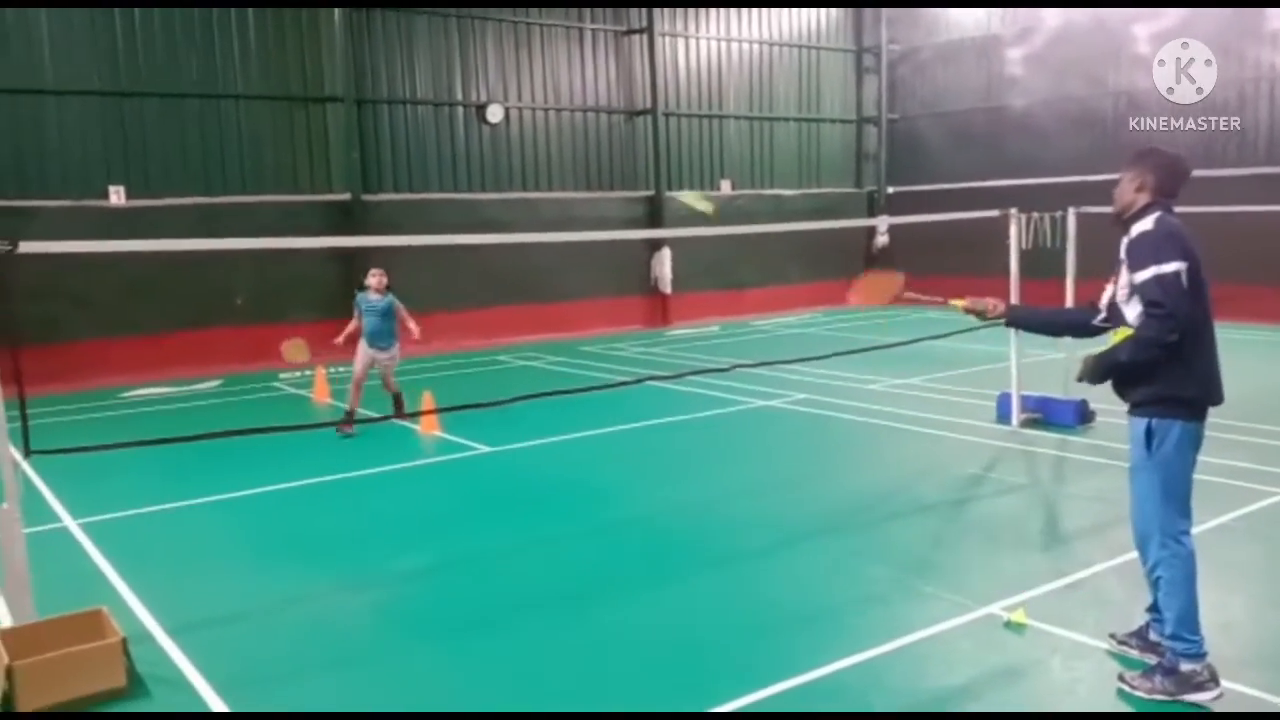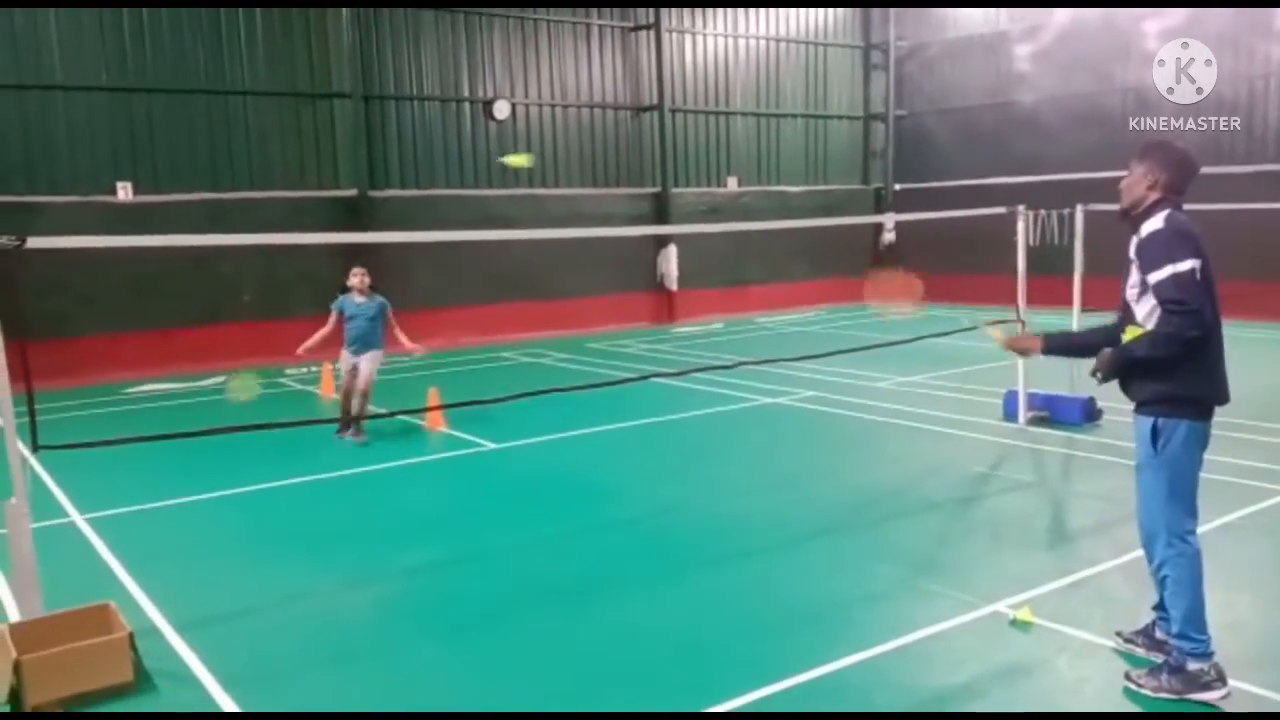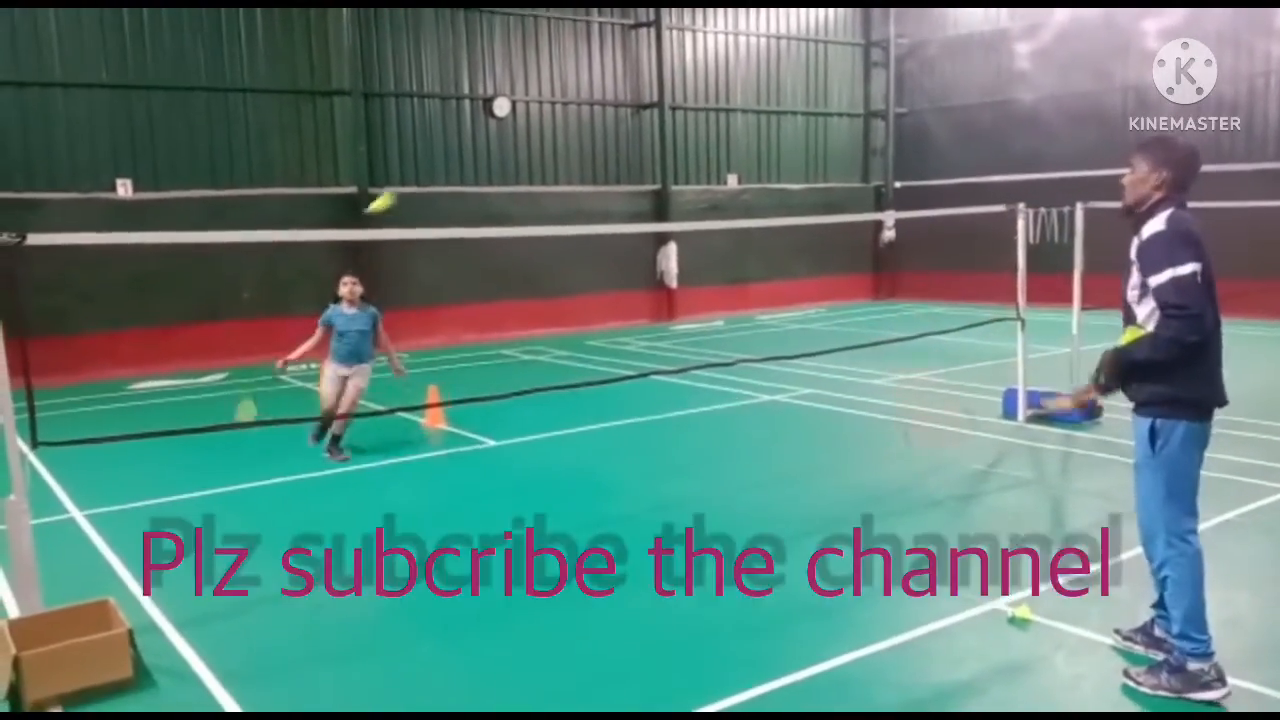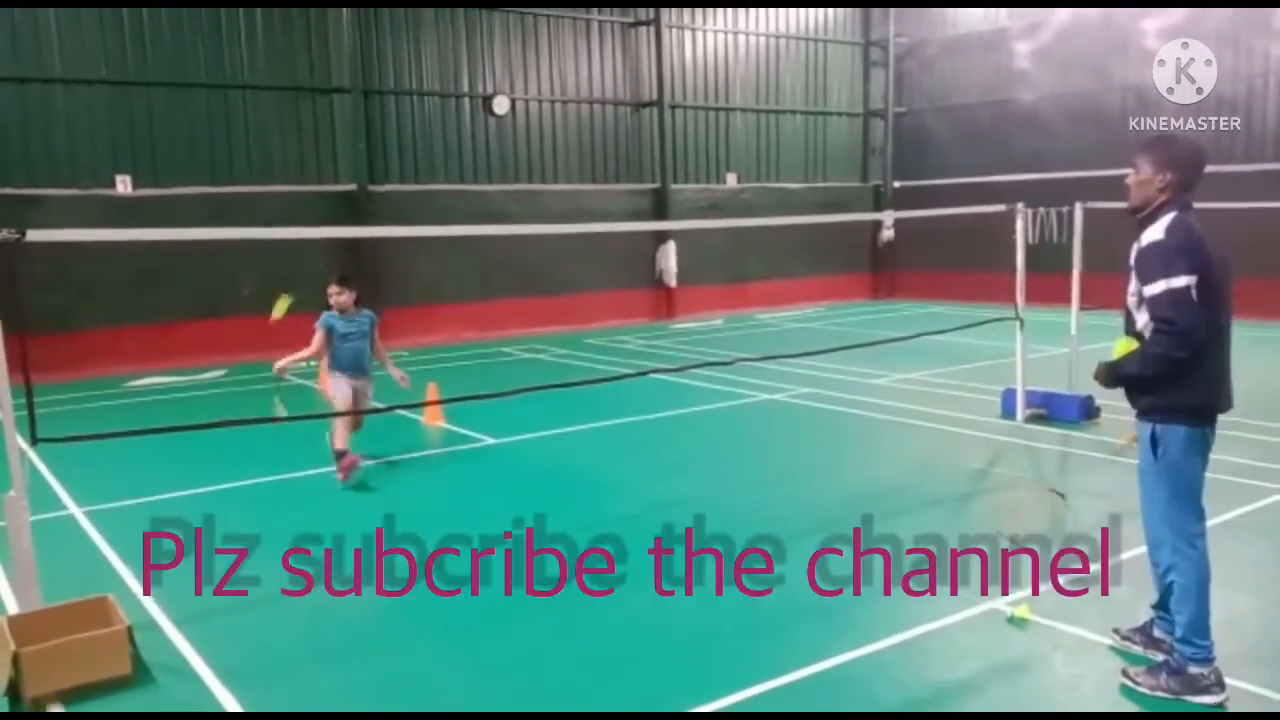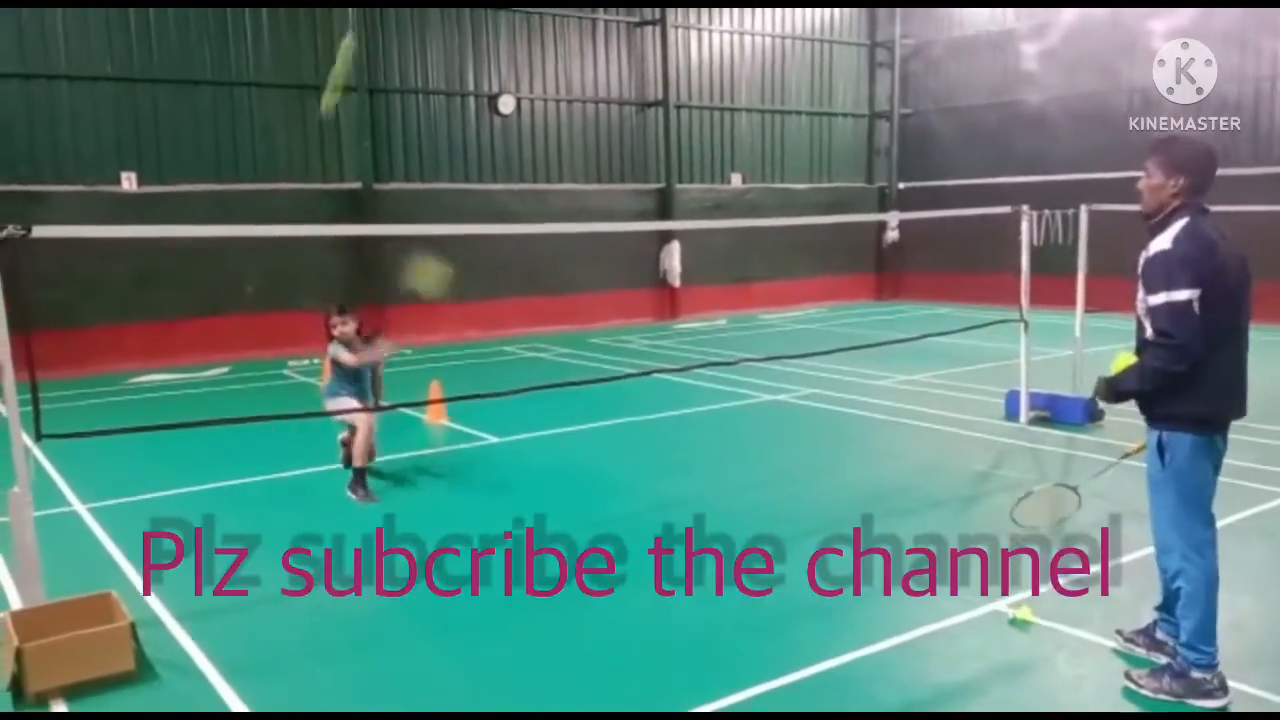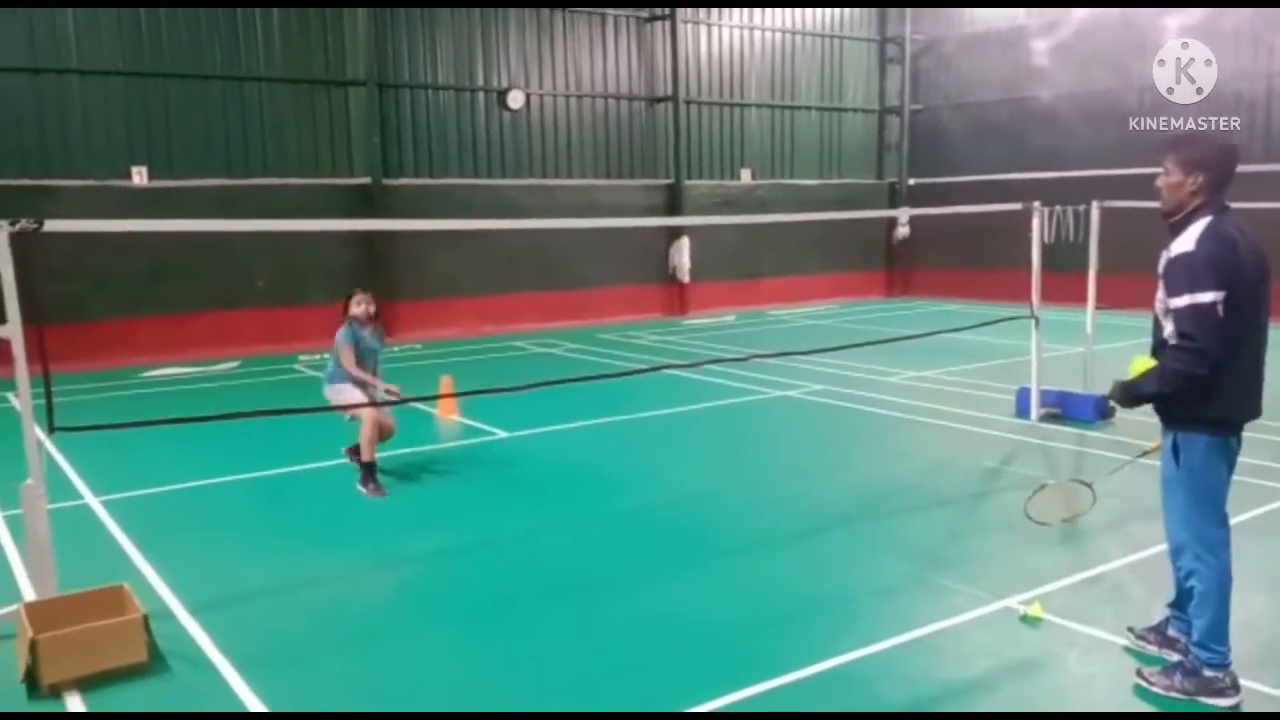
dt=0.2s
person 1, frame 1
left shoulder: (1152, 235)
right shoulder: (1150, 240)
left elbow: (1167, 324)
right elbow: (1094, 318)
left wrist: (1105, 364)
right wrist: (1009, 312)
left hip: (1166, 405)
right hip: (1165, 402)
left knee: (1161, 529)
right knee: (1156, 525)
left ankle: (1187, 664)
right ankle: (1164, 628)
person 1, frame 2
left shoulder: (1164, 233)
right shoulder: (1157, 237)
left elbow: (1187, 322)
right elbow: (1131, 327)
left wrist: (1122, 359)
right wrist: (1046, 342)
left hip: (1173, 404)
right hip: (1170, 401)
left knee: (1167, 528)
right knee: (1163, 524)
left ankle: (1194, 663)
right ankle: (1171, 627)
person 1, frame 3
left shoulder: (1163, 235)
right shoulder: (1163, 235)
left elbow: (1186, 327)
left wrist: (1120, 360)
right wrist: (1105, 380)
left hip: (1171, 405)
right hip: (1172, 401)
left knee: (1168, 528)
right knee: (1164, 524)
left ankle: (1194, 663)
right ankle: (1168, 624)
person 1, frame 4
left shoulder: (1163, 241)
right shoulder: (1180, 235)
left elbow: (1174, 340)
left wrist: (1119, 371)
left hip: (1173, 411)
right hip: (1183, 404)
left knee: (1175, 532)
right knee: (1169, 527)
left ankle: (1194, 666)
right ankle: (1168, 626)
person 1, frame 5
left shoulder: (1172, 250)
right shoulder: (1209, 241)
left elbow: (1172, 351)
left wrist: (1119, 385)
left hip: (1184, 417)
right hip: (1206, 408)
left knee: (1185, 536)
right knee: (1178, 531)
left ankle: (1197, 669)
right ankle: (1171, 628)
person 1, frame 6
left shoulder: (1196, 250)
right shoulder: (1233, 239)
left elbow: (1194, 352)
left wrist: (1136, 389)
left hip: (1199, 416)
right hip: (1221, 407)
left knee: (1197, 534)
right knee: (1192, 529)
left ankle: (1209, 667)
right ankle: (1183, 625)
person 2, frame 1
left shoulder: (390, 300)
right shoulder: (360, 298)
left elbow: (407, 319)
left wrist: (414, 329)
right wrist: (343, 336)
left hip: (387, 347)
right hip: (366, 345)
left knee: (387, 382)
right knee: (357, 380)
left ankle: (398, 398)
right ankle: (348, 419)
person 2, frame 2
left shoulder: (379, 302)
right shoulder: (342, 302)
left elbow: (393, 326)
right elbow: (329, 327)
left wrist: (408, 344)
right wrist: (308, 344)
left hip: (371, 352)
right hip: (349, 352)
left knee: (362, 388)
right knee: (345, 390)
left ankle: (356, 423)
right ankle: (345, 423)
person 2, frame 3
left shoulder: (371, 313)
right shoulder: (331, 313)
left elbow: (381, 339)
right elbow: (315, 340)
left wrist: (394, 361)
right wrist: (291, 357)
left hip: (360, 366)
right hip: (336, 364)
left knee: (348, 405)
right knee: (329, 406)
left ankle: (334, 444)
right ankle: (324, 424)
person 2, frame 4
left shoulder: (368, 317)
right shoulder: (328, 319)
left elbow: (377, 348)
right elbow: (314, 349)
left wrist: (393, 370)
right wrist: (287, 360)
left hip: (363, 376)
right hip: (338, 374)
left knee: (357, 422)
right knee: (344, 409)
left ankle: (338, 442)
right ankle: (343, 459)
person 2, frame 5
left shoulder: (371, 346)
right shoulder: (336, 348)
left elbow: (376, 377)
right elbow: (352, 362)
left wrist: (377, 403)
right wrist: (376, 355)
left hip: (363, 401)
right hip: (339, 398)
left knee: (368, 453)
right knee: (365, 423)
left ankle: (347, 440)
right ankle: (357, 482)
person 2, frame 6
left shoulder: (378, 334)
right shoulder: (347, 332)
right elbow: (350, 367)
left wrist: (377, 389)
right wrist: (379, 384)
left hip: (364, 386)
right hip: (340, 385)
left knee: (387, 427)
right knee: (370, 417)
left ankle: (357, 450)
right ankle: (367, 476)
